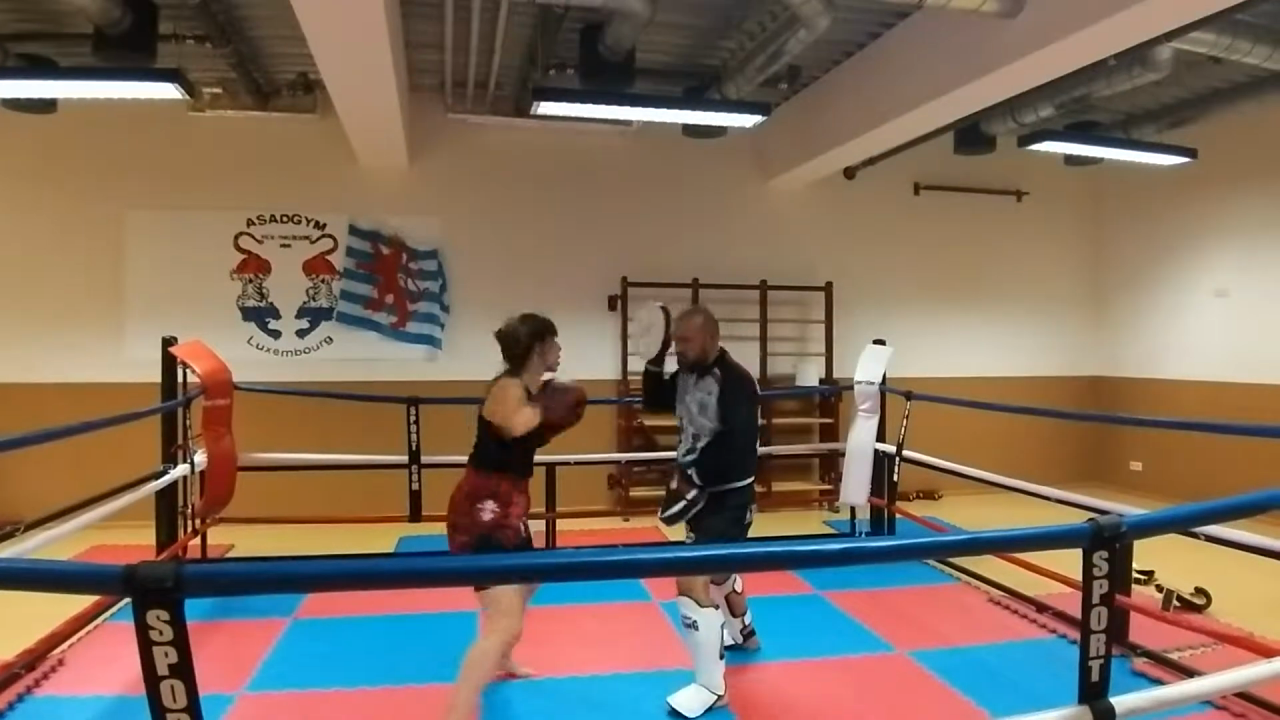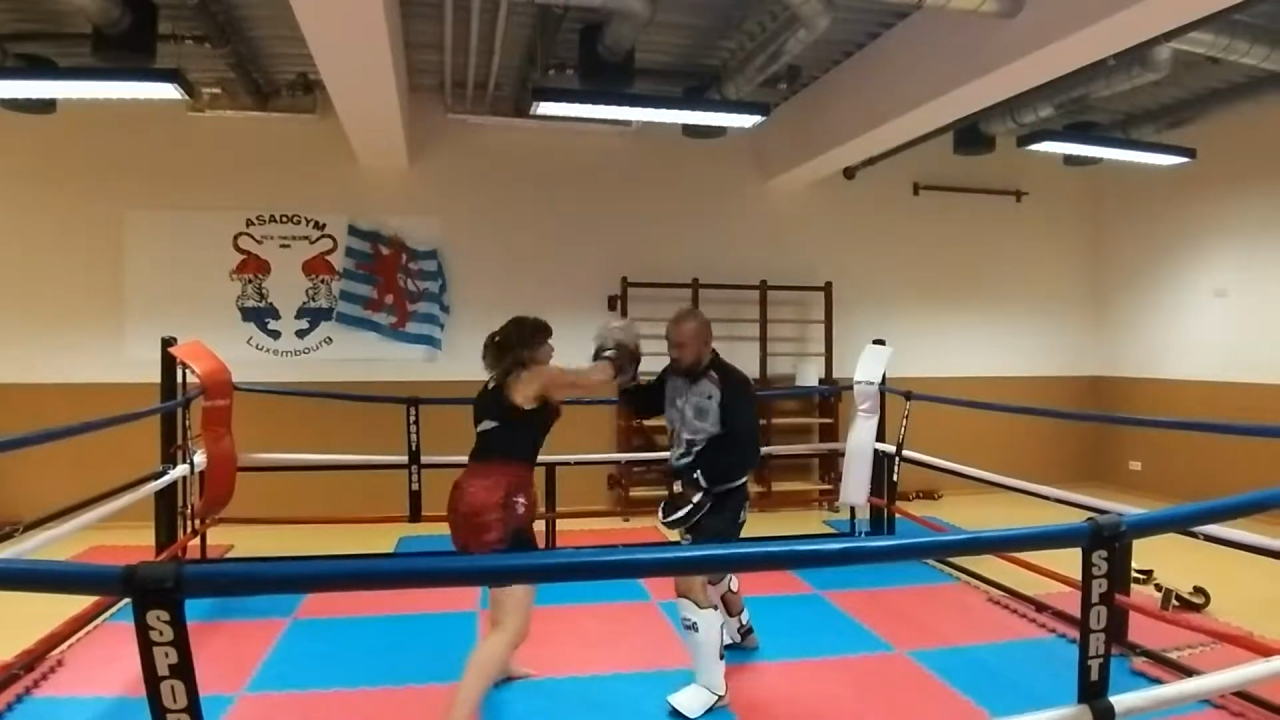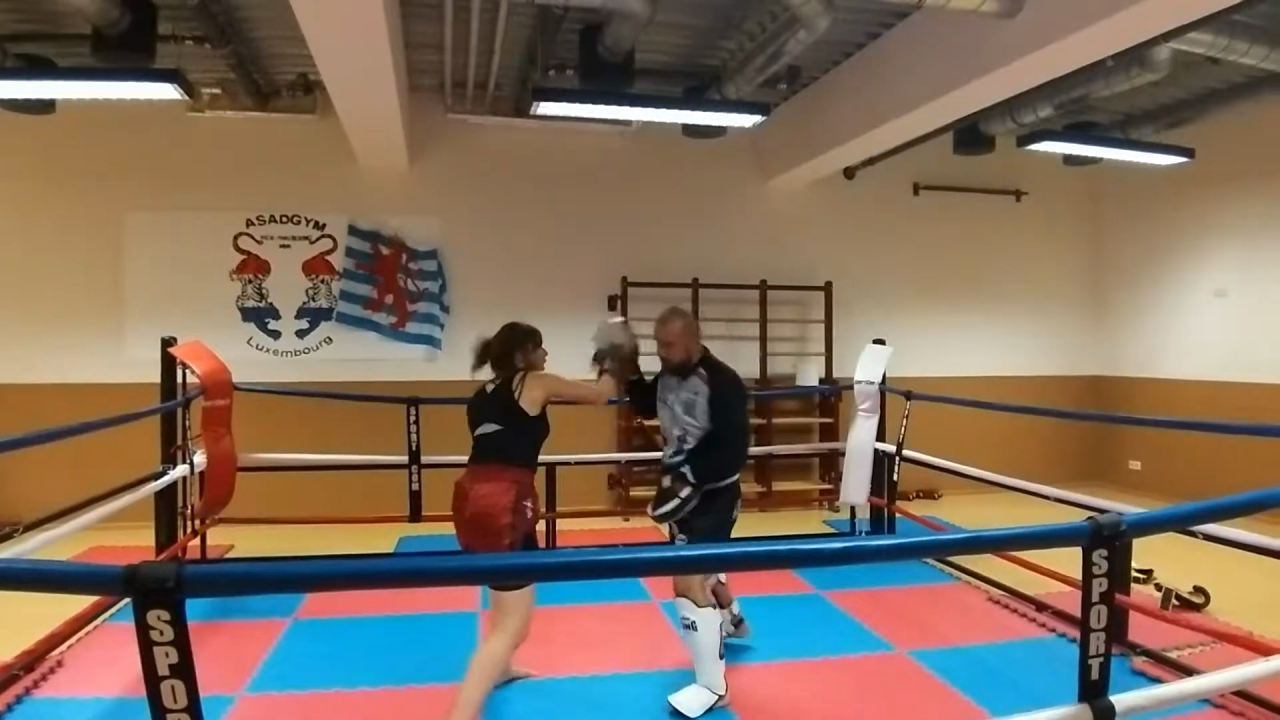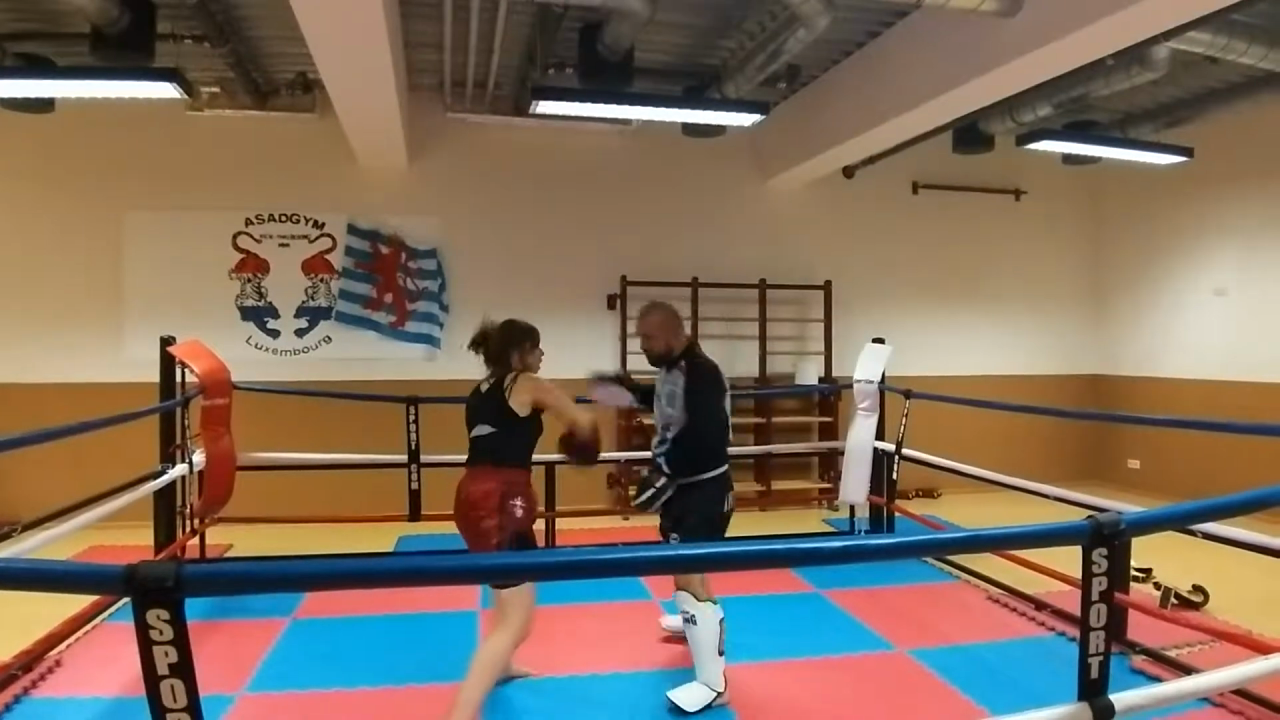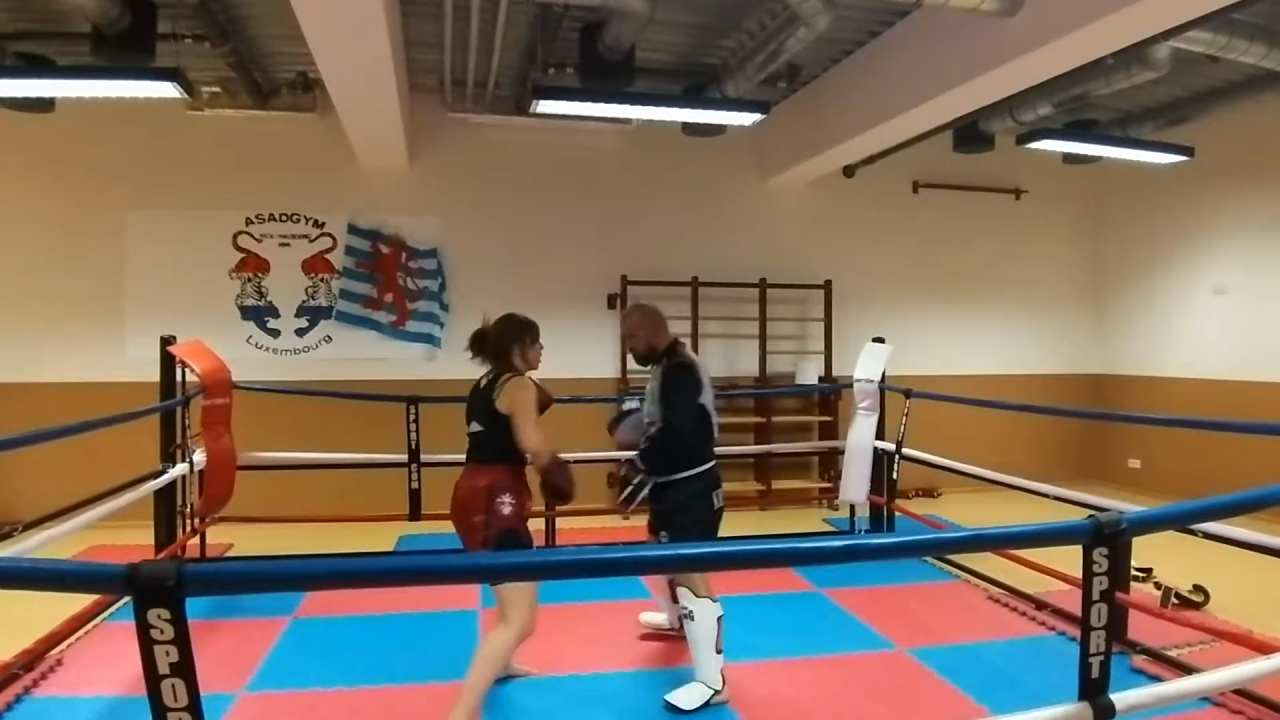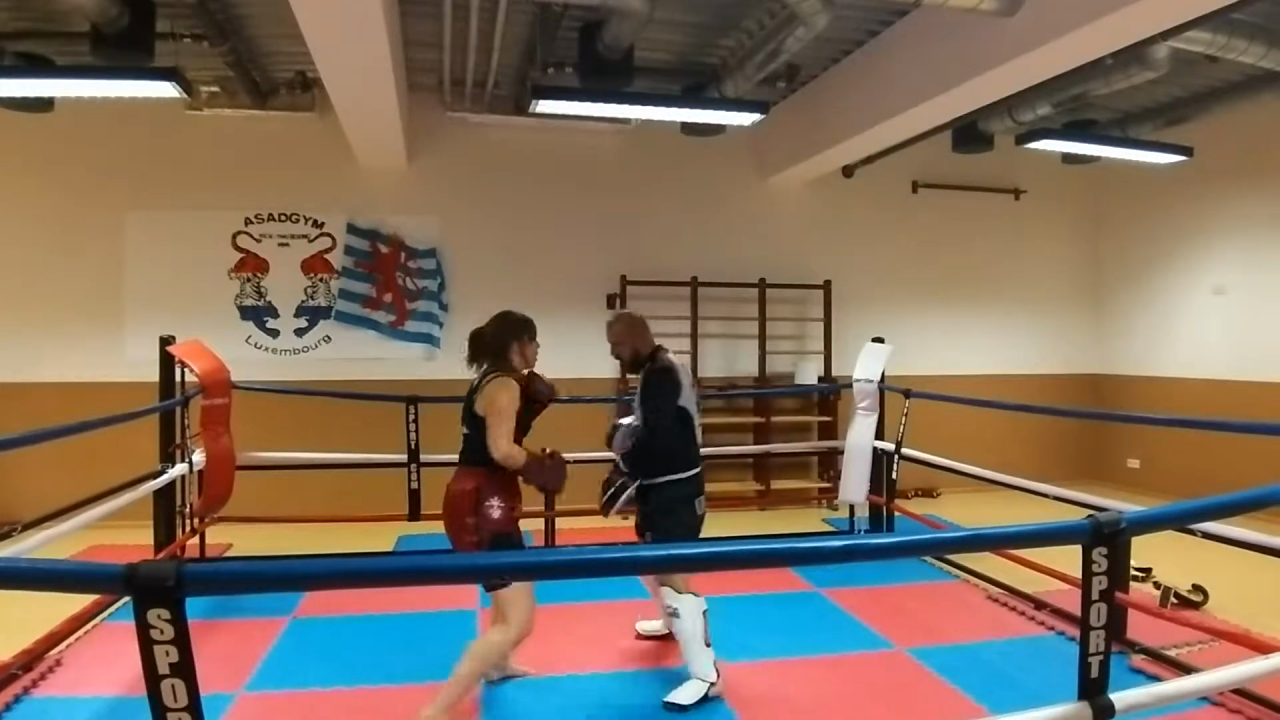
dt=0.1s
person 1, frame 1
left shoulder: (735, 381)
right shoulder: (691, 374)
left elbow: (737, 447)
right elbow: (655, 401)
left wrist: (692, 478)
right wrist: (654, 360)
left hip: (726, 496)
right hip: (708, 492)
left knee: (692, 583)
left ankle: (711, 685)
right ankle: (742, 631)
person 1, frame 2
left shoulder: (732, 384)
right shoulder: (673, 375)
left elbow: (744, 449)
right elbow: (642, 405)
left wrist: (698, 481)
left hip: (720, 497)
right hip: (695, 491)
left knee: (690, 583)
right knee: (713, 568)
left ankle: (711, 685)
right ankle: (741, 630)
person 1, frame 3
left shoulder: (722, 382)
right shoulder: (669, 374)
left elbow: (733, 446)
right elbow: (647, 405)
left wrist: (686, 476)
right wrist: (625, 375)
left hip: (712, 494)
right hip: (689, 490)
left knee: (688, 582)
left ankle: (712, 685)
right ankle: (732, 620)
person 1, frame 4
left shoulder: (702, 372)
right shoulder: (672, 366)
left elbow: (708, 436)
left wrist: (664, 467)
right wrist: (627, 389)
left hip: (703, 487)
right hip: (684, 483)
left knee: (690, 575)
left ankle: (712, 682)
right ankle: (694, 623)
person 1, frame 5
left shoulder: (678, 371)
right shoulder: (668, 365)
left elbow: (680, 433)
left wrist: (641, 463)
right wrist: (638, 423)
left hip: (689, 485)
right hip: (674, 481)
left knee: (688, 573)
left ankle: (710, 680)
right ankle: (676, 618)
person 1, frame 6
left shoulder: (658, 375)
right shoulder: (664, 369)
left elbow: (659, 436)
left wrist: (625, 466)
right wrist: (632, 432)
left hip: (672, 487)
right hip: (671, 482)
left knee: (670, 574)
left ankle: (705, 675)
right ankle: (674, 624)
person 2, frame 1
left shoulder: (529, 390)
right shoulder: (508, 388)
left elbow: (531, 437)
right elbow: (515, 425)
left wrist: (553, 408)
right wrist: (550, 407)
left hip: (505, 506)
right hip: (484, 509)
left knee: (524, 582)
right knee: (505, 627)
left ankle: (499, 663)
person 2, frame 2
left shoulder: (489, 392)
right shoulder: (534, 379)
right elbow: (595, 379)
right wrist: (618, 357)
left hip: (470, 495)
right hip: (501, 501)
left knee: (513, 592)
right knee: (512, 625)
left ankle: (498, 666)
person 2, frame 3
left shoulder: (481, 396)
right shoulder: (535, 383)
right elbow: (599, 393)
right wrist: (614, 374)
left hip: (474, 497)
right hip: (506, 503)
left knee: (513, 594)
right knee: (511, 626)
left ankle: (499, 668)
person 2, frame 4
left shoulder: (479, 394)
right shoulder: (529, 384)
right elbow: (583, 421)
right wrist: (587, 430)
left hip: (476, 496)
right hip: (503, 502)
left knee: (517, 594)
right knee: (516, 621)
left ankle: (500, 665)
person 2, frame 5
left shoulder: (483, 386)
right shoulder: (519, 385)
right elbow: (531, 444)
left wrist: (531, 409)
right wrist: (554, 468)
left hip: (473, 493)
right hip: (495, 499)
left knee: (514, 590)
right knee: (519, 620)
left ankle: (500, 664)
person 2, frame 6
left shoulder: (488, 382)
right shoulder: (506, 386)
right elbow: (503, 451)
left wrist: (535, 402)
right wrist: (540, 464)
left hip: (473, 498)
right hip: (486, 503)
left knee: (508, 593)
right knee: (517, 622)
left ankle: (496, 665)
